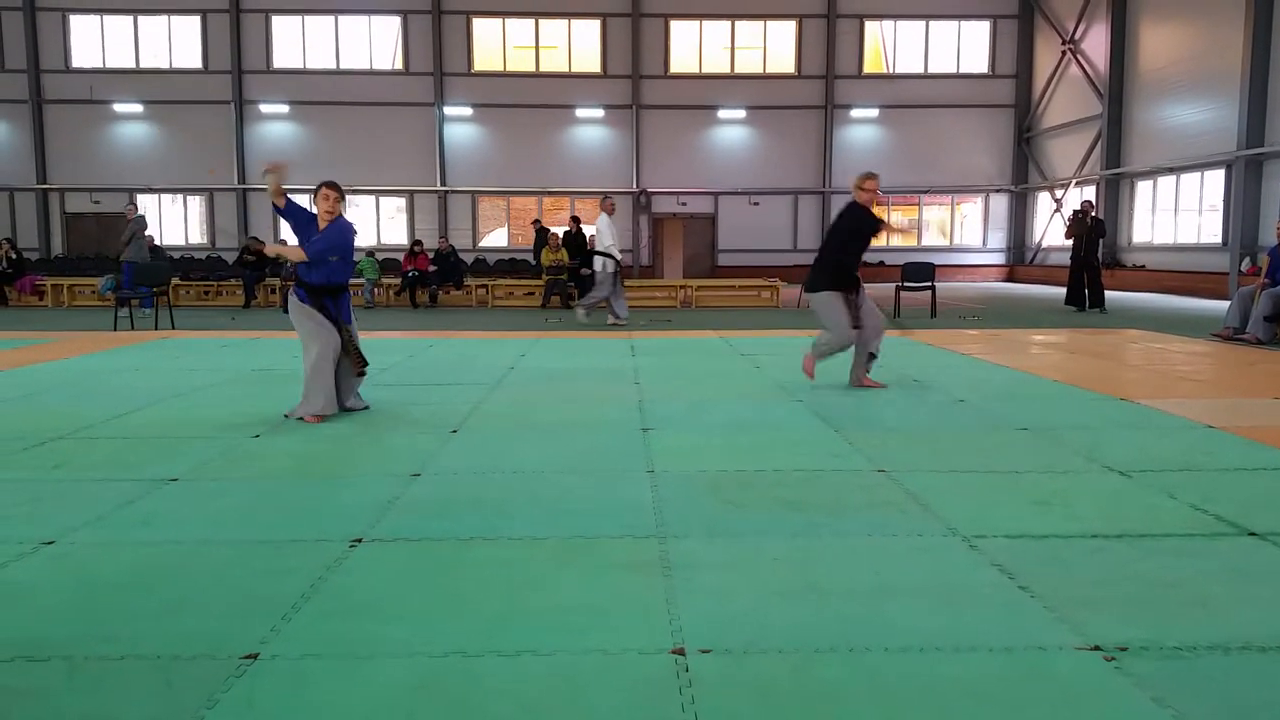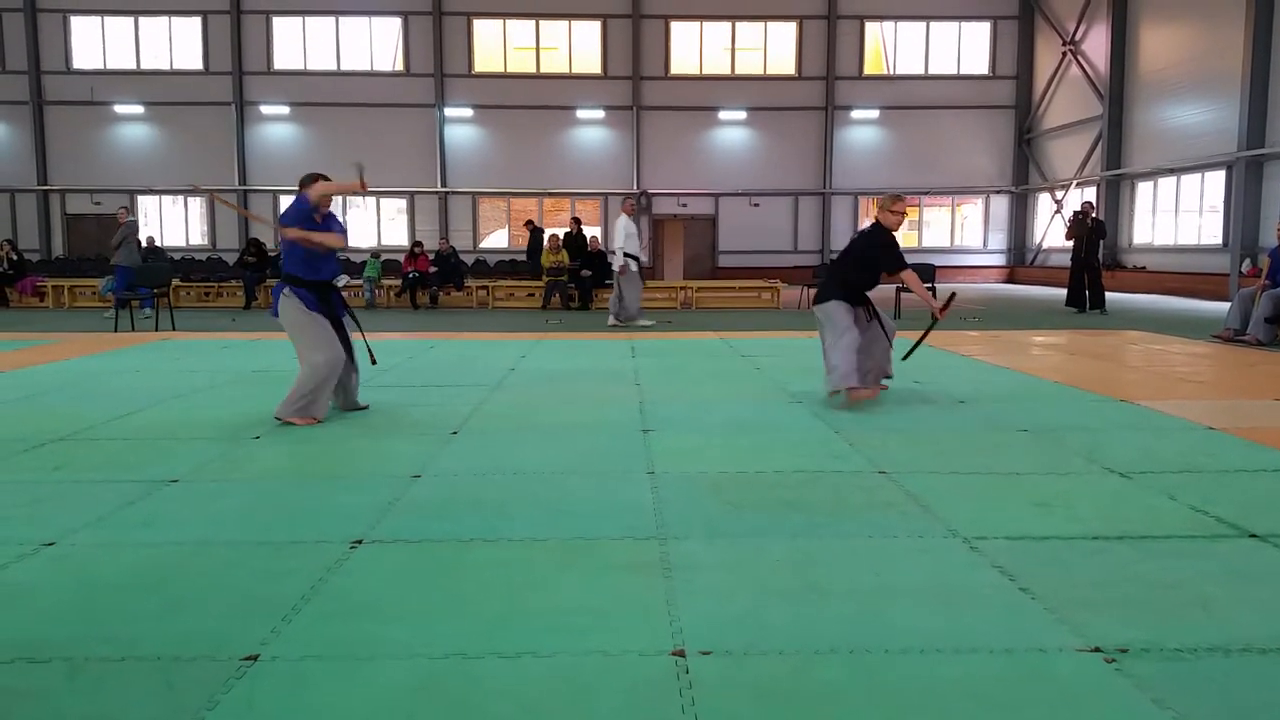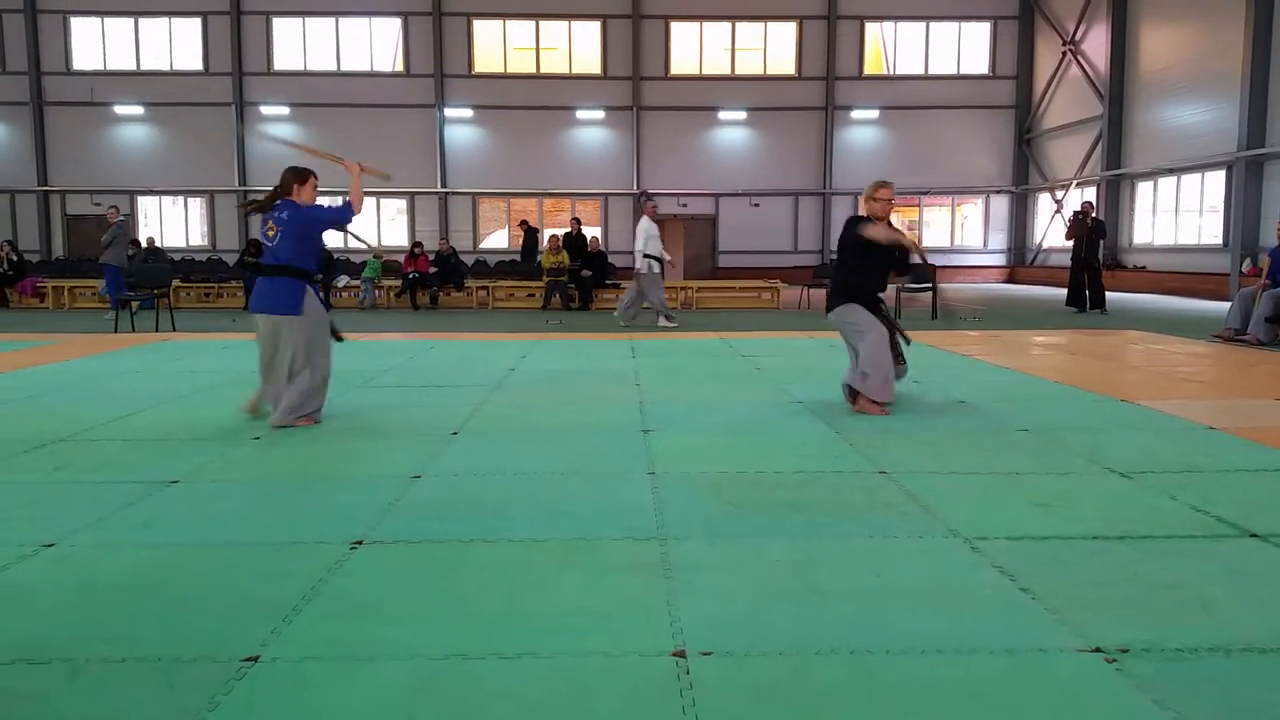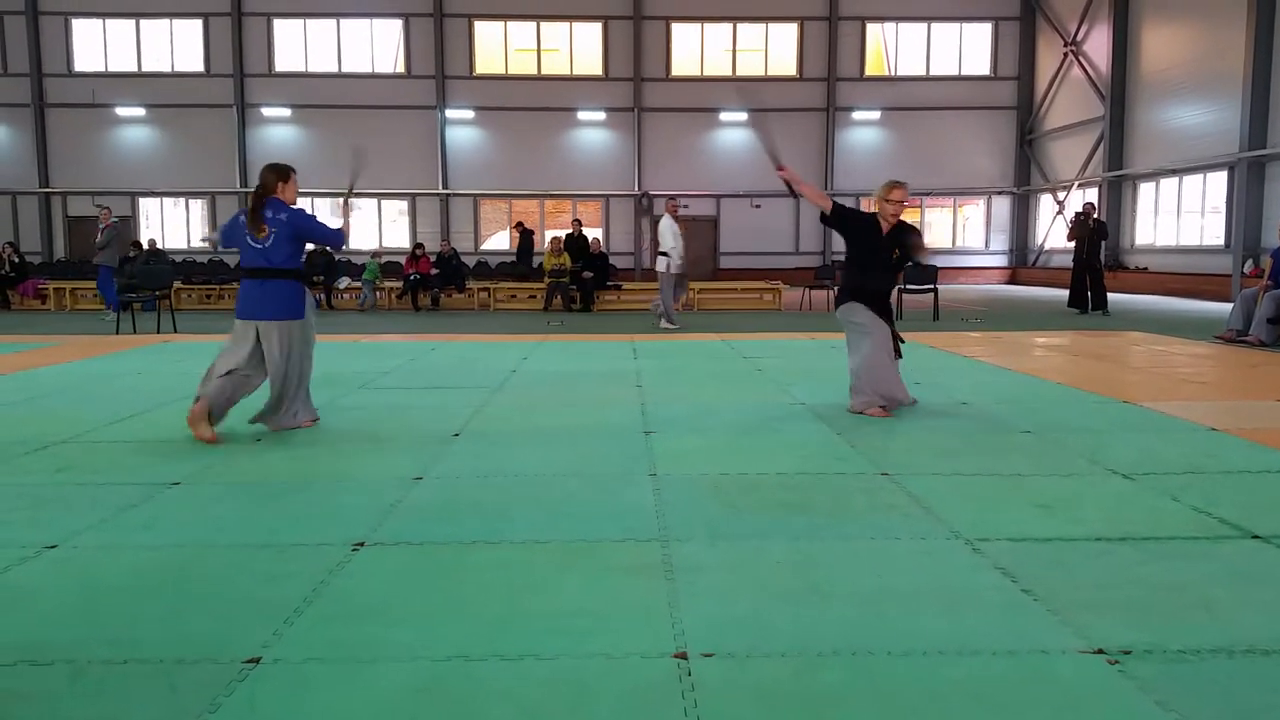
dt=0.2s
person 1, frame 1
left shoulder: (343, 230)
right shoulder: (304, 220)
left elbow: (307, 254)
right elbow: (278, 197)
left wrist: (278, 249)
right wrist: (275, 178)
left hip: (335, 301)
right hip: (304, 298)
left knee: (346, 350)
right knee: (324, 346)
left ankle: (344, 399)
right ankle: (313, 406)
person 1, frame 2
left shoulder: (329, 221)
right shoulder: (297, 214)
left elbow: (339, 241)
right elbow: (312, 194)
left wrist: (303, 233)
right wrist: (349, 186)
left hip: (324, 296)
right hip: (296, 298)
left knee: (338, 352)
right knee: (326, 356)
left ankle: (344, 398)
right ankle: (295, 410)
person 1, frame 3
left shoulder: (272, 214)
right shoulder: (304, 216)
right elbow: (351, 210)
right wrist: (355, 173)
left hip: (267, 294)
right hip: (294, 296)
left knee: (276, 358)
right knee: (311, 358)
left ankle: (263, 400)
right ankle: (291, 413)
person 1, frame 4
left shoulder: (243, 218)
right shoulder: (295, 218)
left elbow: (224, 237)
right elbow: (337, 239)
left wrist: (214, 238)
right wrist: (345, 215)
left hip: (250, 298)
right hip: (286, 297)
left knee: (241, 360)
right knee: (292, 362)
left ankle: (202, 409)
right ankle: (292, 415)
person 2, frame 1
left shoulder: (861, 217)
right shoulder: (855, 212)
right elbow: (884, 227)
left hip: (846, 280)
right hip: (824, 282)
left knee: (873, 323)
right knee: (844, 334)
left ankle: (860, 374)
right ankle: (814, 354)
person 2, frame 2
left shoulder: (875, 235)
right shoulder: (881, 238)
right elbow: (906, 275)
right wrist: (932, 303)
left hip: (851, 296)
right hip: (832, 297)
left knee: (882, 331)
right knee: (847, 336)
left ankle: (867, 379)
right ankle: (849, 388)
person 2, frame 3
left shoulder: (894, 233)
right shoulder: (855, 224)
left elbow: (903, 269)
right elbow: (871, 231)
right wrist: (902, 238)
left hip: (870, 301)
right hip: (845, 302)
right knee: (876, 335)
left ankle: (861, 387)
right ankle: (864, 397)
person 2, frame 4
left shoulder: (908, 233)
right shoulder: (860, 222)
left elbow: (919, 255)
right elbow: (823, 202)
left wrist: (919, 249)
right wrist: (792, 179)
left hip: (880, 303)
right hip: (853, 301)
left knee: (882, 352)
right knee: (876, 339)
right ankle: (866, 400)
